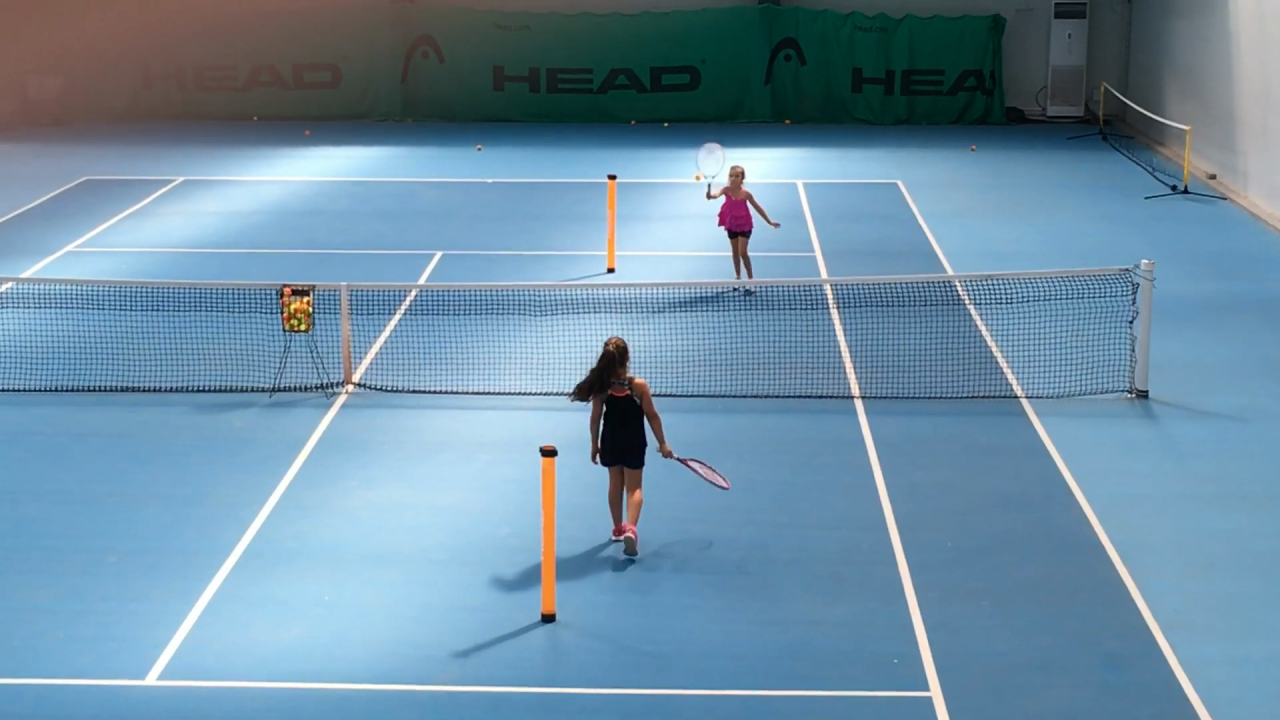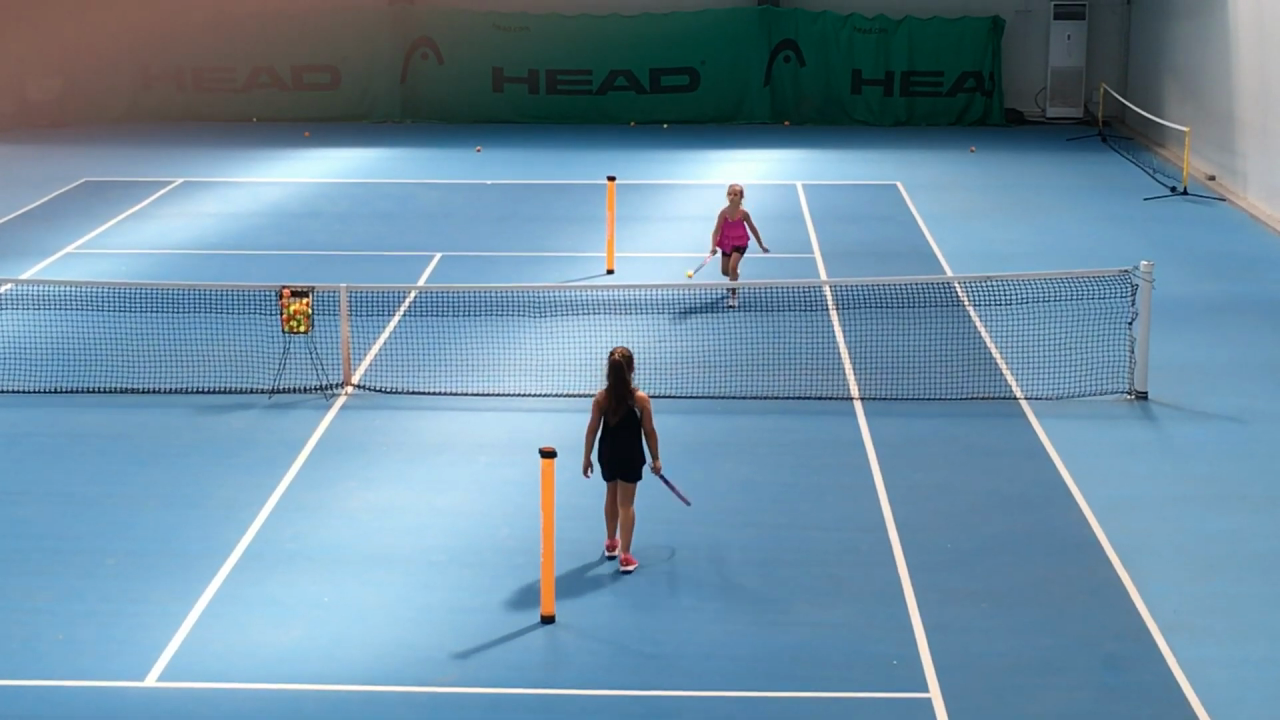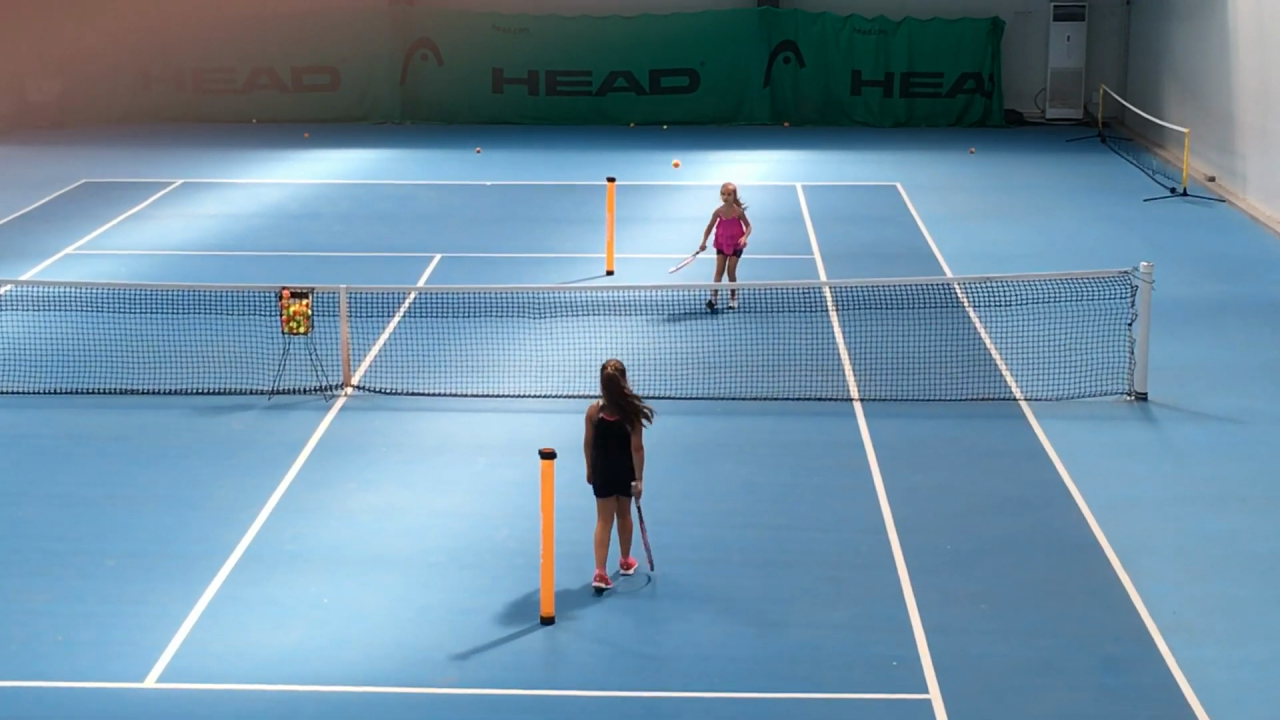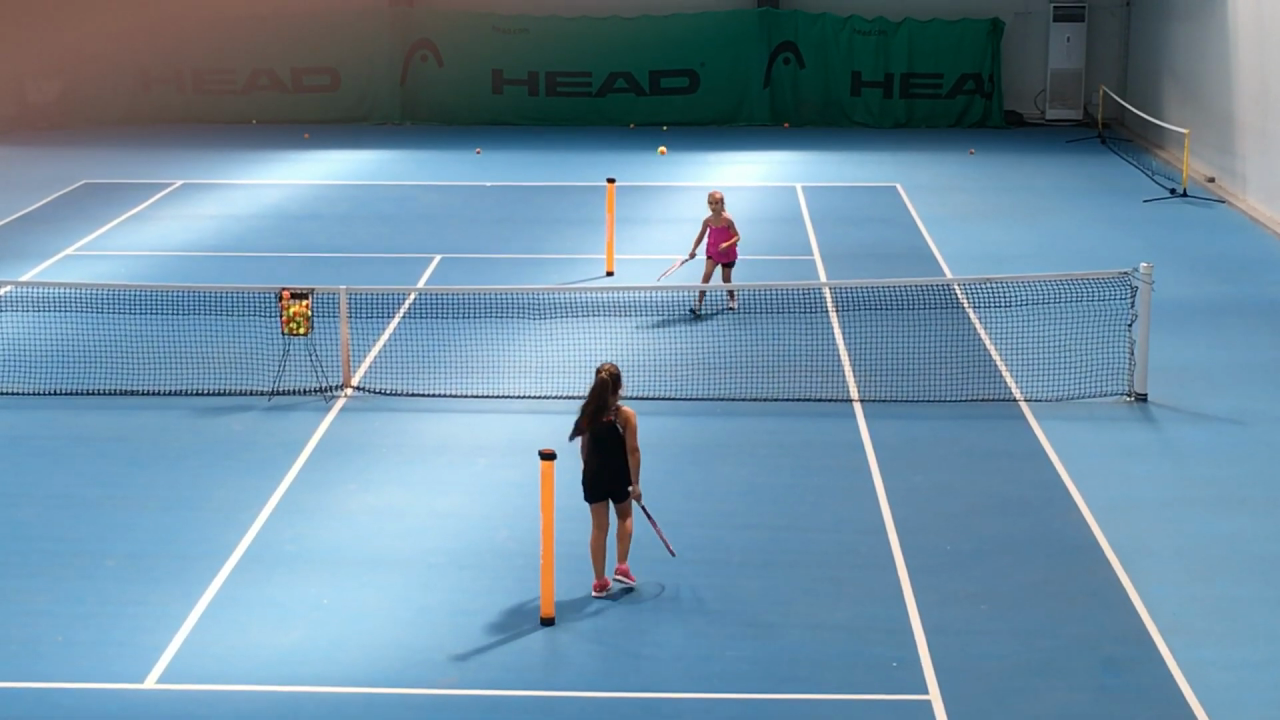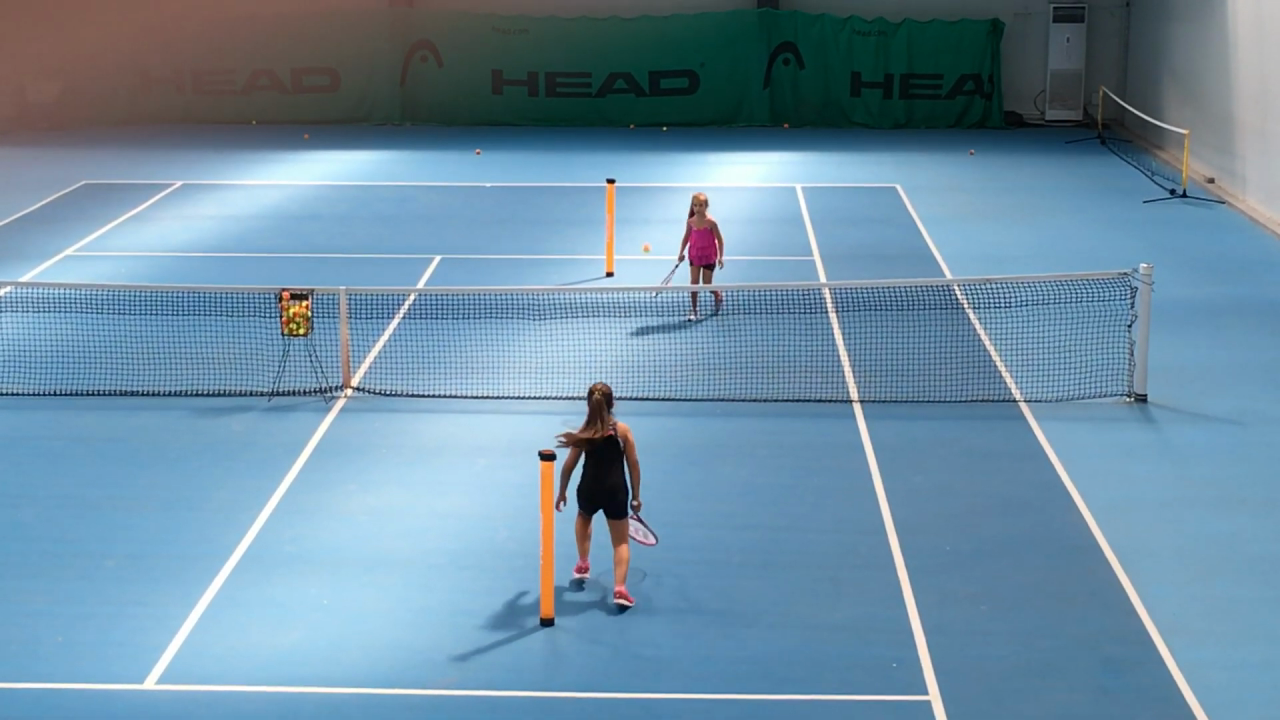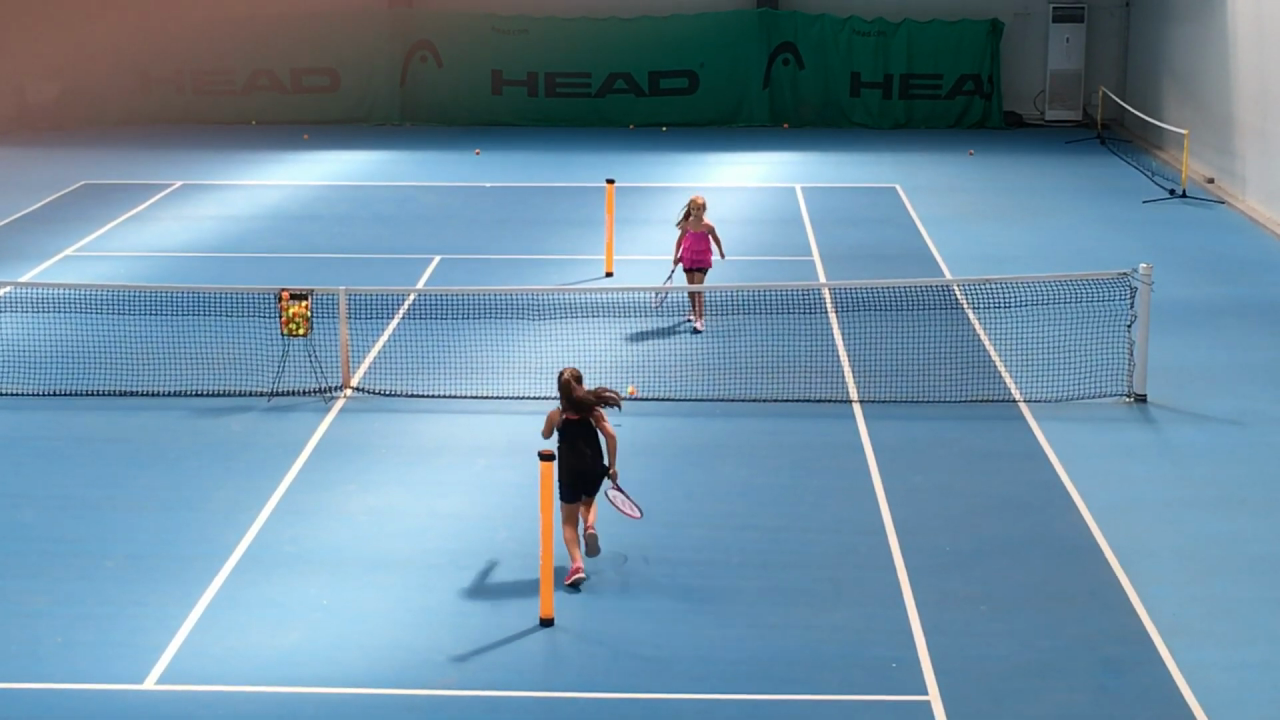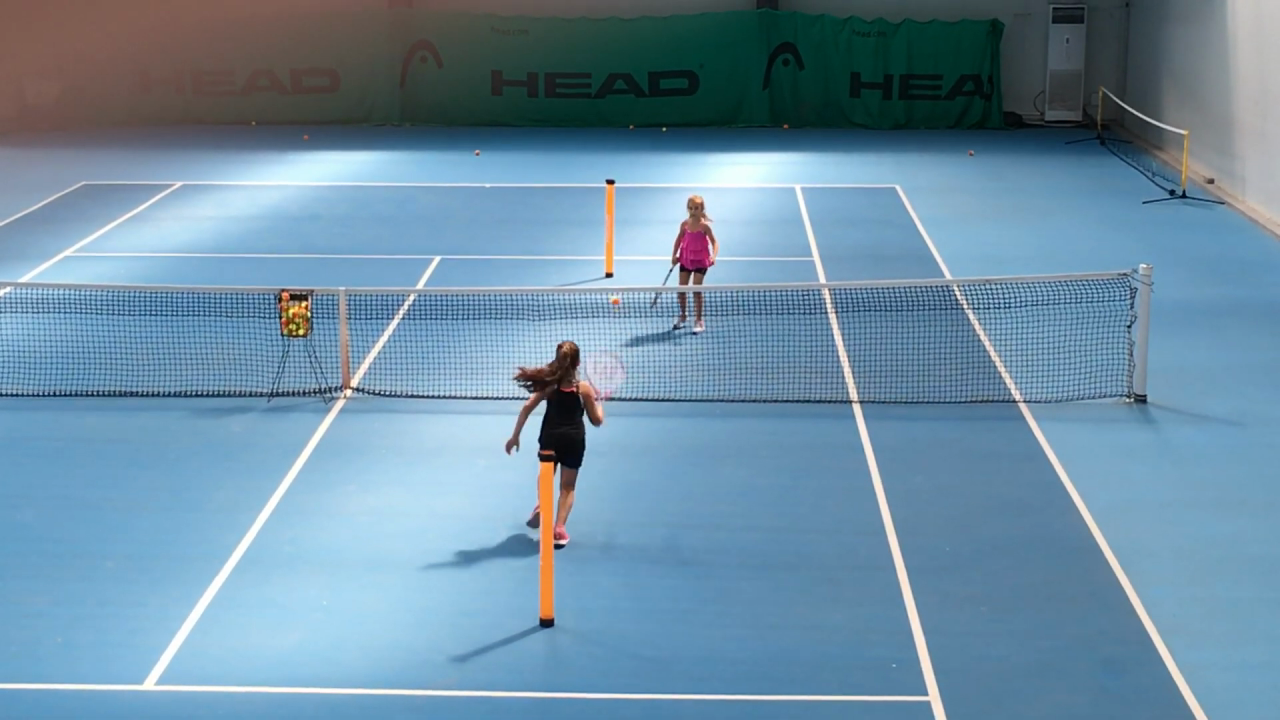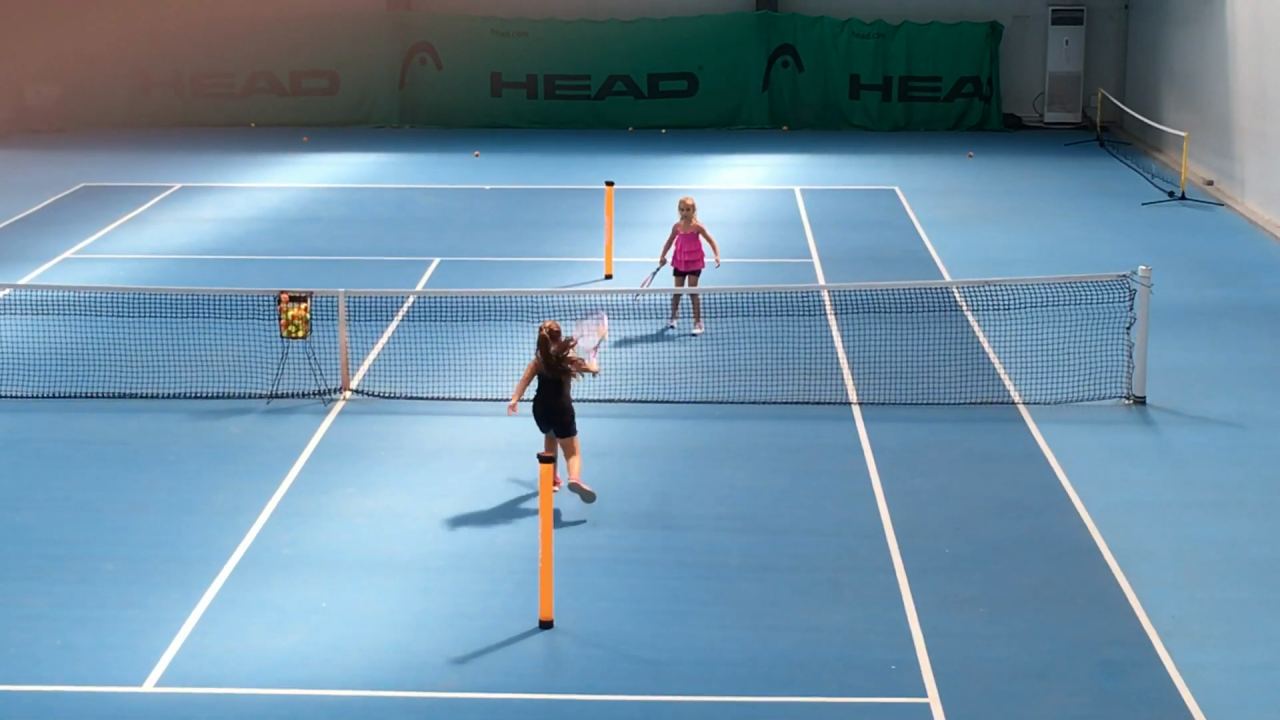
dt=0.3s
person 1, frame 1
left shoulder: (601, 386)
right shoulder: (639, 385)
left elbow: (595, 418)
right elbow: (652, 416)
left wrist: (595, 444)
right wrist: (662, 443)
left hip: (610, 442)
right hip: (634, 442)
left knee: (615, 485)
right knee: (634, 488)
left ankle: (618, 527)
right ankle: (630, 529)
person 1, frame 2
left shoulder: (602, 397)
right shoulder: (641, 399)
left elbow: (592, 429)
right elbow: (649, 432)
left wrist: (587, 458)
right wrist: (655, 459)
left hip: (607, 455)
right hip: (630, 456)
left knee: (612, 497)
right knee: (626, 504)
left ankle: (611, 542)
right ankle: (625, 556)
person 1, frame 3
left shoulder: (593, 410)
right shoulder: (633, 411)
left elbow: (588, 444)
right elbow: (637, 447)
left wrist: (589, 469)
right wrist: (638, 478)
left hip: (601, 470)
right hip: (624, 470)
left knee: (604, 519)
right knee: (624, 515)
left ankle: (600, 574)
right ankle: (625, 561)
person 1, frame 4
left shoulder: (589, 414)
right shoulder: (626, 415)
left elbow: (584, 448)
right elbow: (633, 451)
right wrist: (635, 482)
left hip: (593, 477)
right hip: (618, 476)
left knee: (599, 528)
right knee: (625, 518)
left ankle: (600, 583)
right ankle: (622, 568)
person 1, frame 5
left shoulder: (583, 433)
right shoulder: (622, 430)
left elbow: (568, 466)
right elbow: (633, 464)
left wrist: (561, 493)
right wrist: (636, 496)
left hip: (588, 489)
right hip: (615, 490)
left knee: (583, 519)
right knee: (620, 542)
left ankle: (583, 565)
right ankle: (620, 589)
person 1, frame 6
left shoulder: (556, 415)
right shoulder: (593, 409)
left elbow: (545, 434)
right elbow: (610, 436)
right wrist: (612, 466)
left hip: (570, 471)
right hip: (594, 470)
left knee: (569, 522)
right knee: (588, 505)
left ankle: (576, 567)
right ankle: (590, 528)
person 1, frame 7
left shoulder: (547, 385)
right shoulder: (584, 388)
left elbow: (527, 409)
right elbow: (596, 420)
left wrist: (515, 435)
right wrist: (599, 406)
left hip: (550, 438)
right hip: (574, 440)
right knee: (568, 487)
left ankle: (541, 507)
right ankle: (559, 531)
person 1, frame 8
left shoulder: (538, 361)
right shoulder: (568, 358)
left elbow: (523, 383)
right elbow: (590, 370)
left wrist: (514, 400)
right wrist: (593, 366)
left hip: (541, 410)
right hip: (562, 410)
left knee: (550, 440)
right knee: (572, 453)
left ankle: (553, 480)
right ankle: (575, 480)
